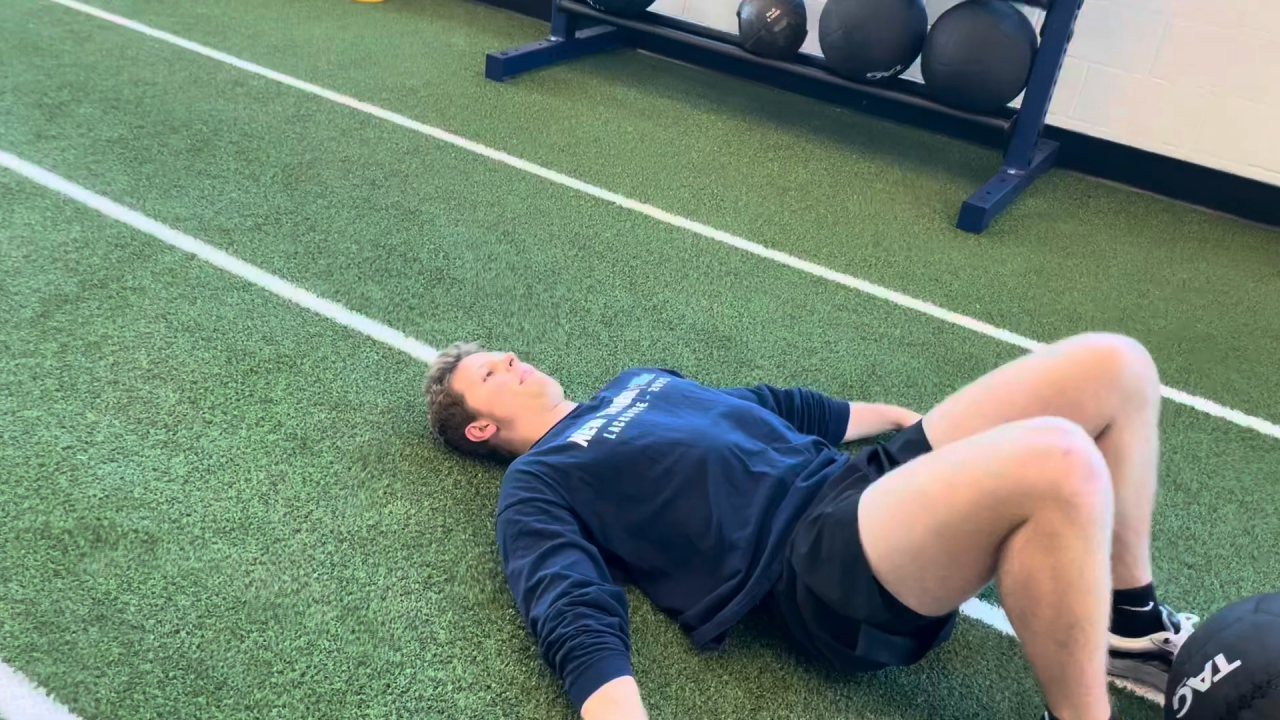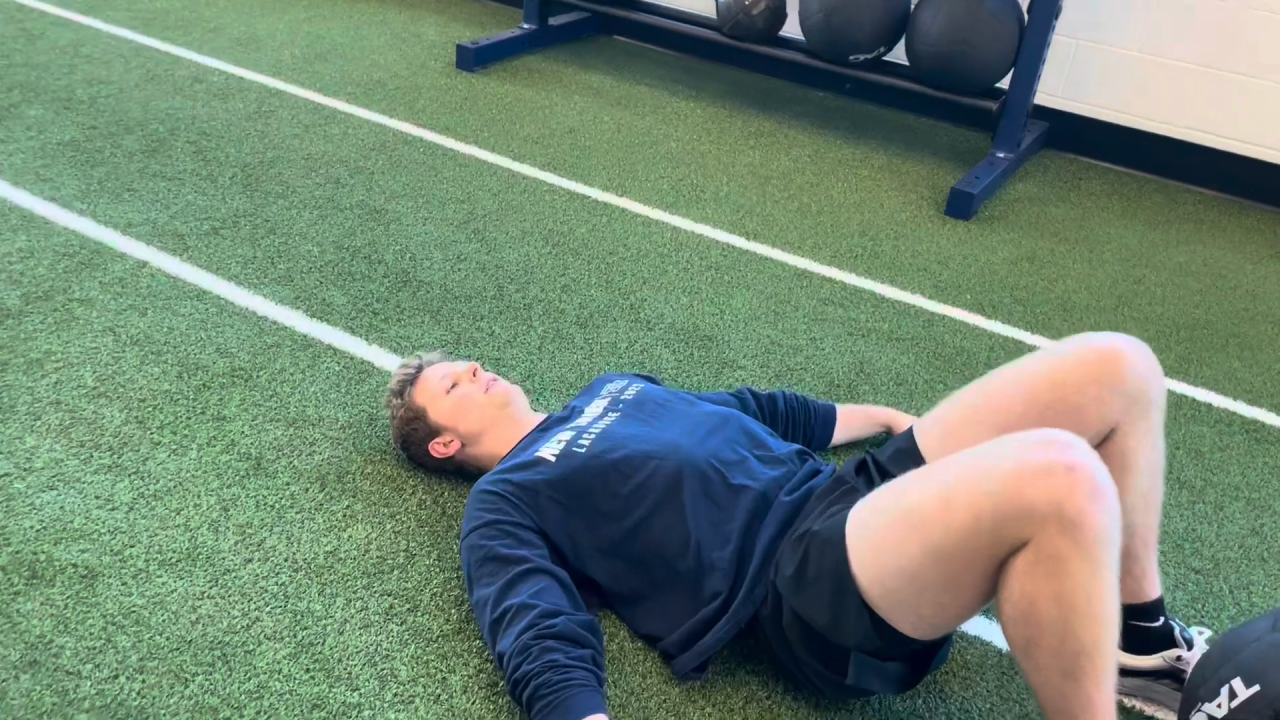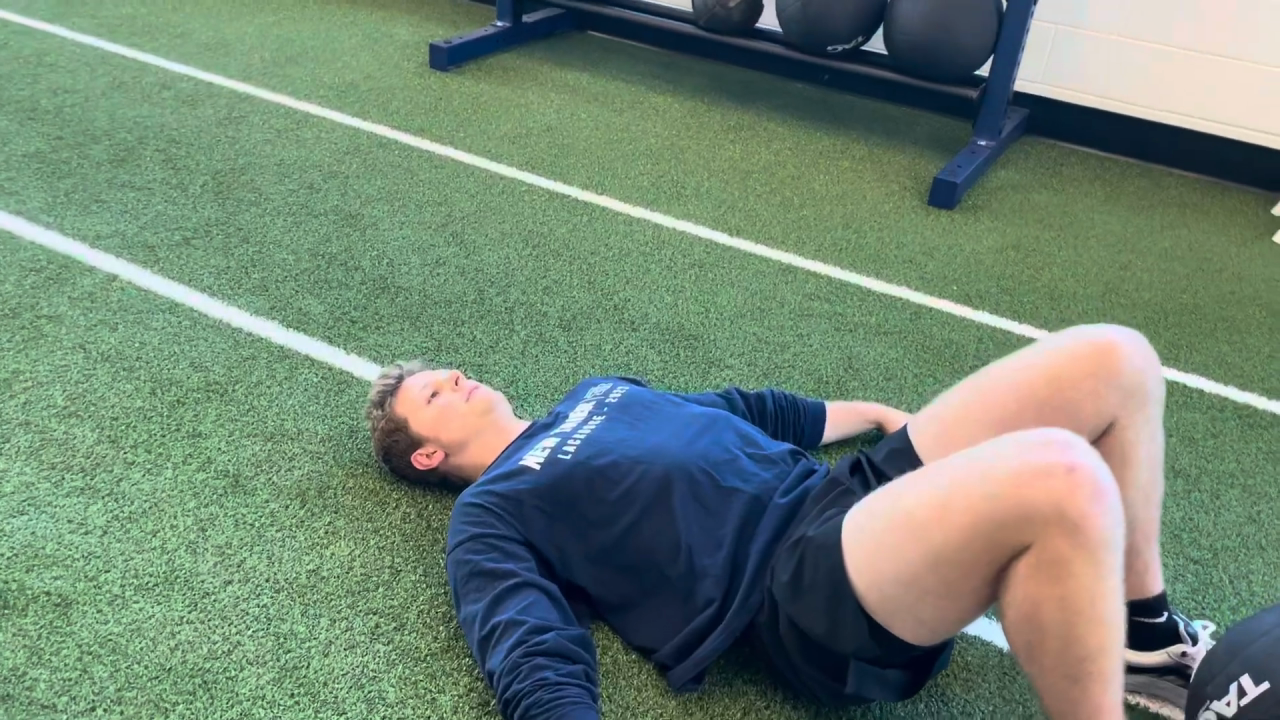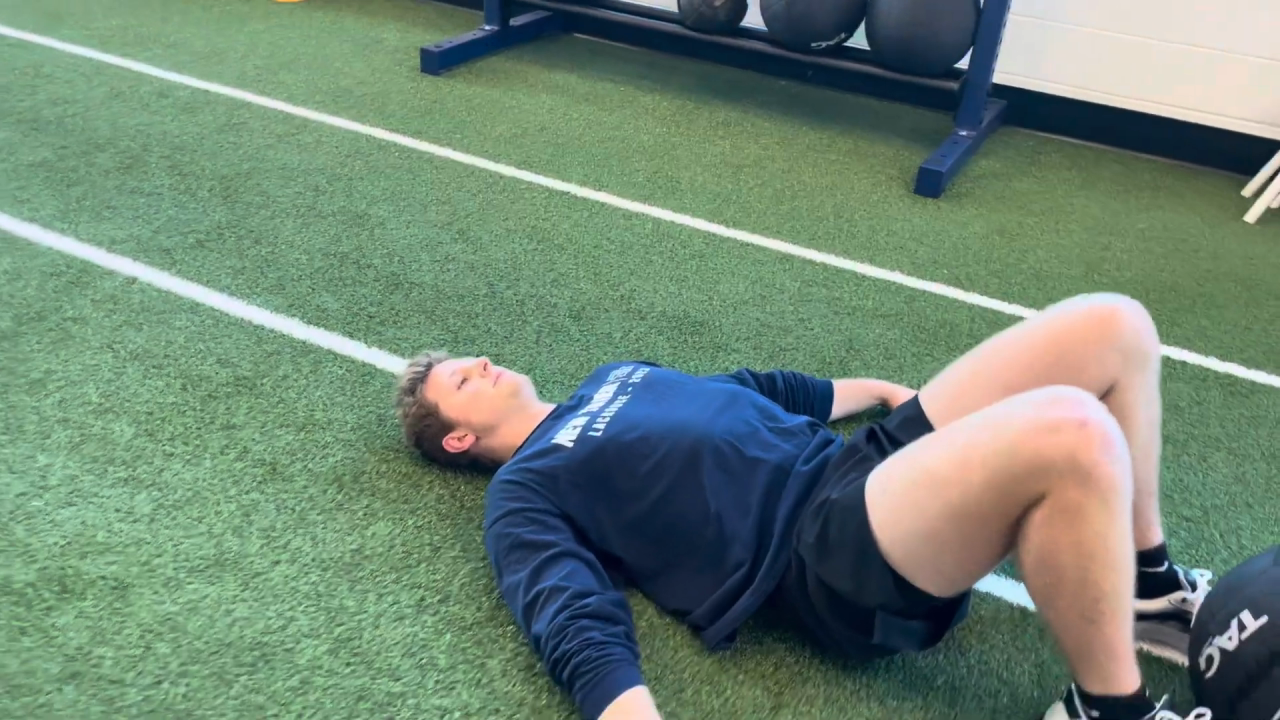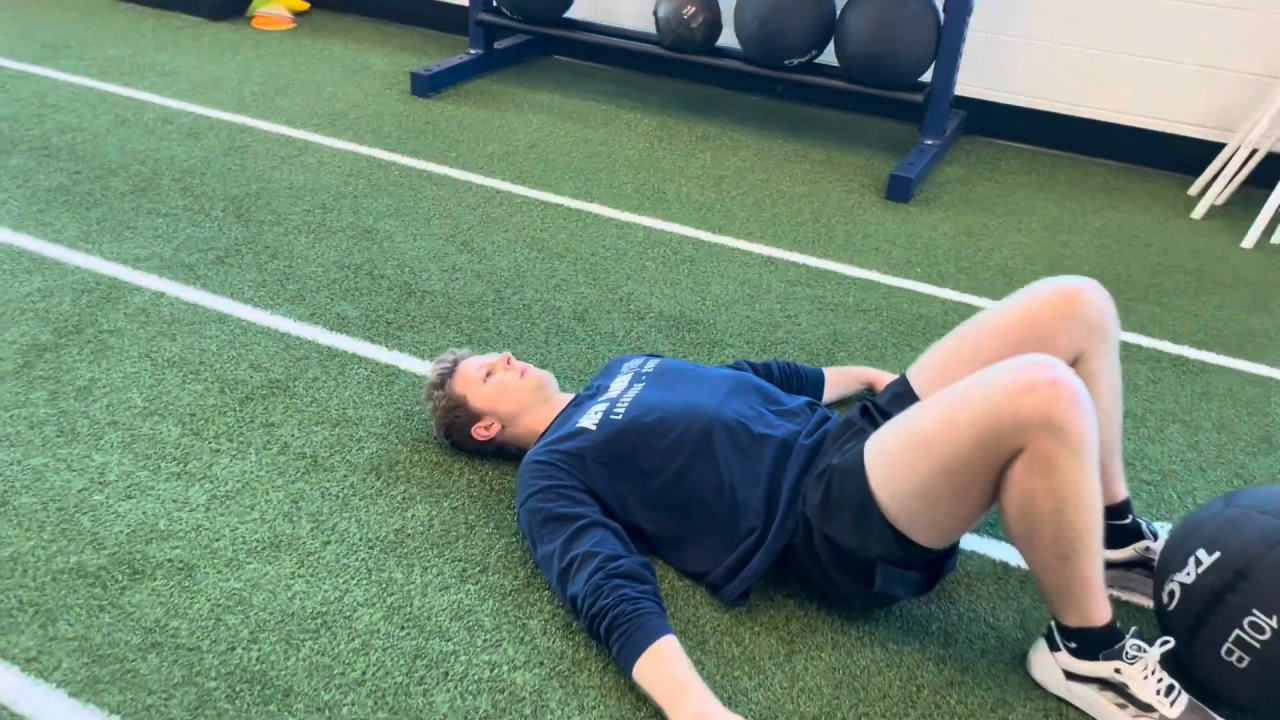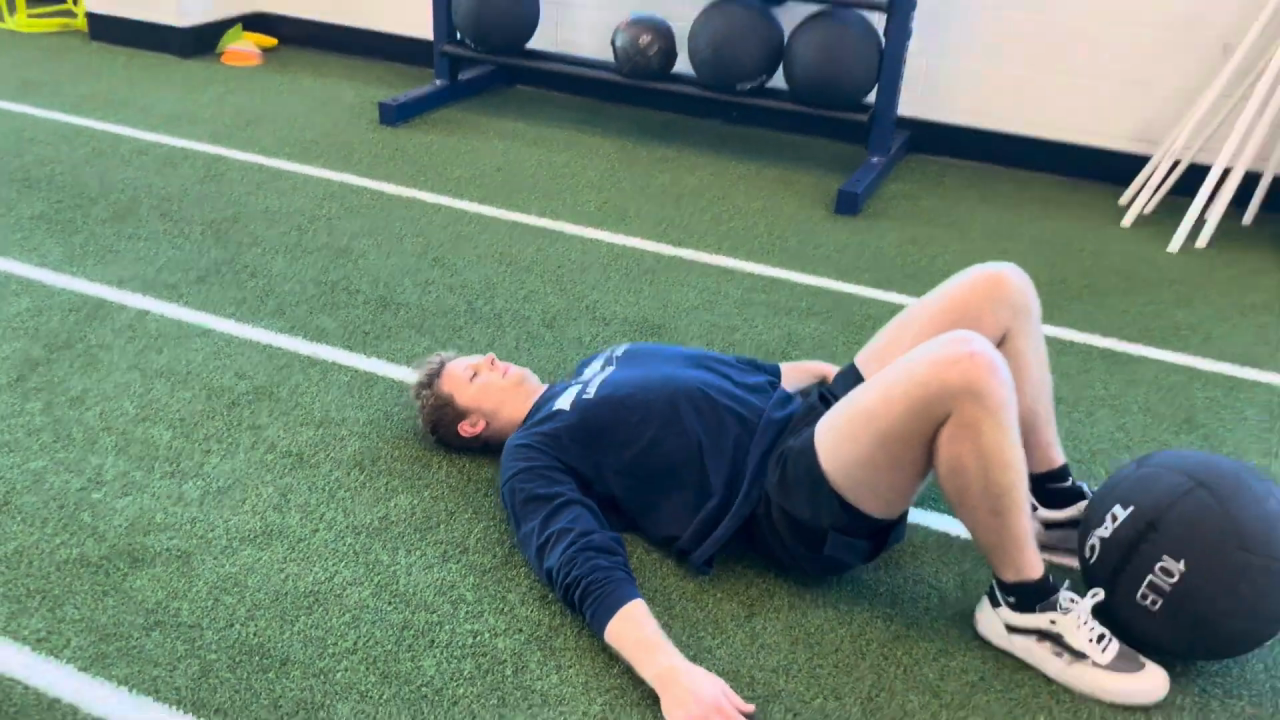
dt=0.4s
person 1, frame 1
left shoulder: (637, 380)
right shoulder: (537, 487)
right elbow: (579, 622)
left wrist: (900, 414)
left hip: (857, 478)
right hip: (818, 565)
left knee: (1112, 365)
right knee: (1057, 464)
left ankle: (1128, 621)
person 1, frame 2
left shoulder: (612, 388)
right shoulder: (504, 507)
right elbow: (550, 653)
left wrist: (888, 417)
left hip: (847, 492)
right hip: (806, 581)
left knee: (1115, 368)
right knee: (1059, 482)
left ankle: (1140, 639)
person 1, frame 3
left shoulder: (594, 392)
right shoulder: (489, 516)
left wrist: (878, 412)
left hip: (841, 492)
right hip: (802, 588)
left knee: (1112, 361)
right knee: (1061, 483)
left ankle: (1144, 637)
person 1, frame 4
left shoulder: (613, 376)
right shoulder: (525, 494)
right elbow: (583, 633)
left wrist: (877, 388)
left hip: (857, 462)
right hip: (825, 550)
left knee: (1110, 327)
right knee: (1072, 434)
left ankle: (1148, 589)
person 1, frame 5
left shoulder: (621, 371)
right shoulder: (551, 478)
right elbow: (614, 596)
left wrist: (868, 374)
left hip: (851, 437)
right hip: (833, 517)
left knee: (1075, 305)
right knee: (1044, 397)
left ankle: (1116, 540)
right ankle: (1086, 653)
person 1, frame 6
left shoulder: (596, 368)
right shoulder: (532, 460)
right elbow: (589, 571)
left wrist: (829, 371)
left hip: (807, 419)
right hip: (795, 497)
left knee: (999, 288)
right knee: (967, 367)
left ankle: (1055, 505)
right ankle: (1027, 609)
